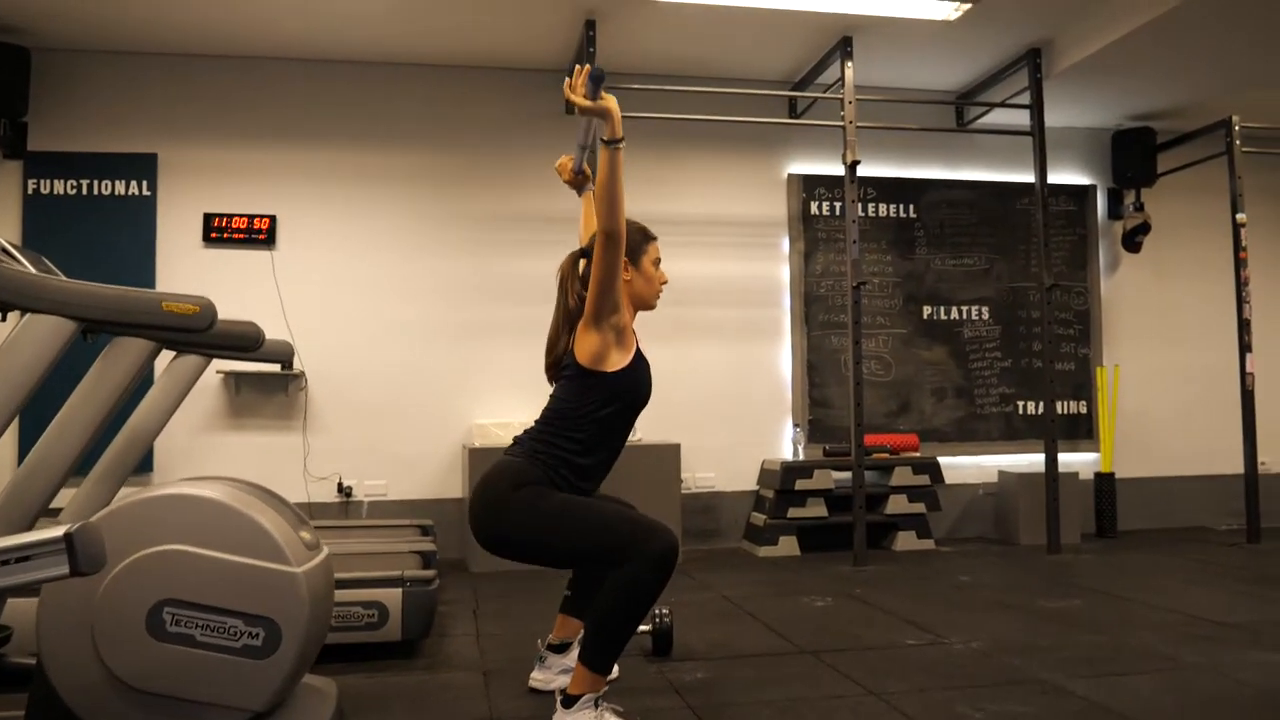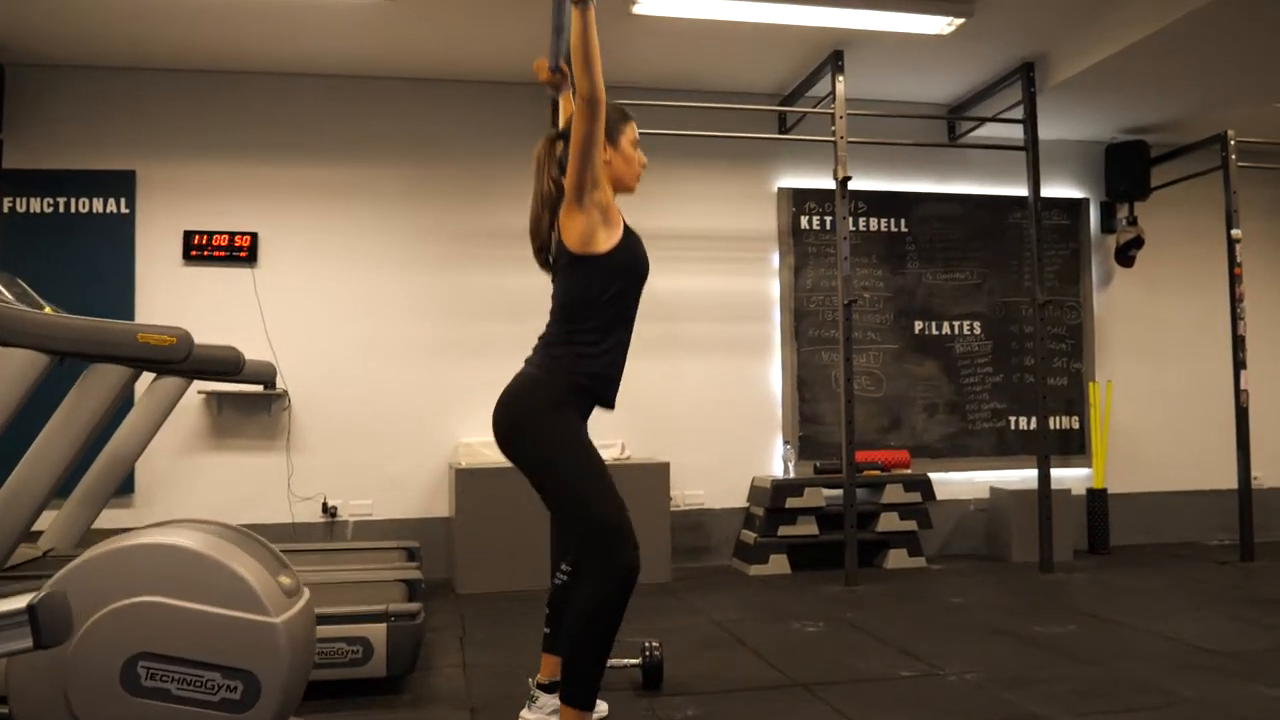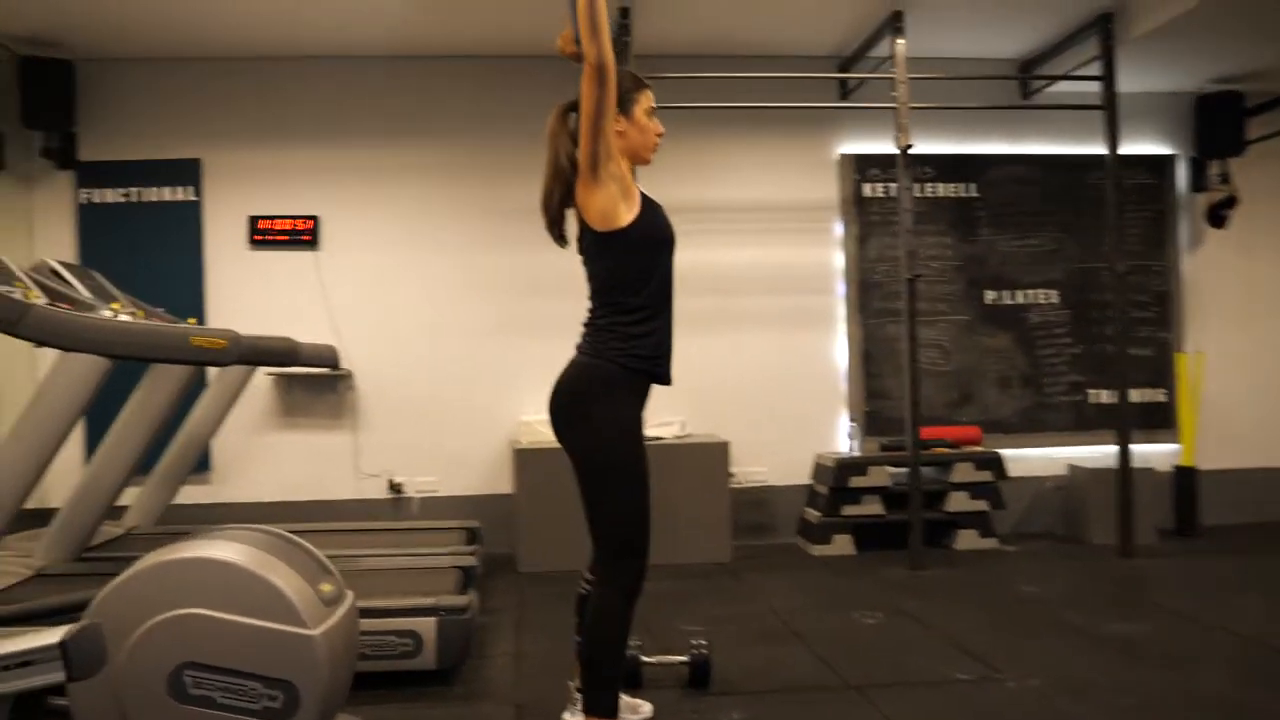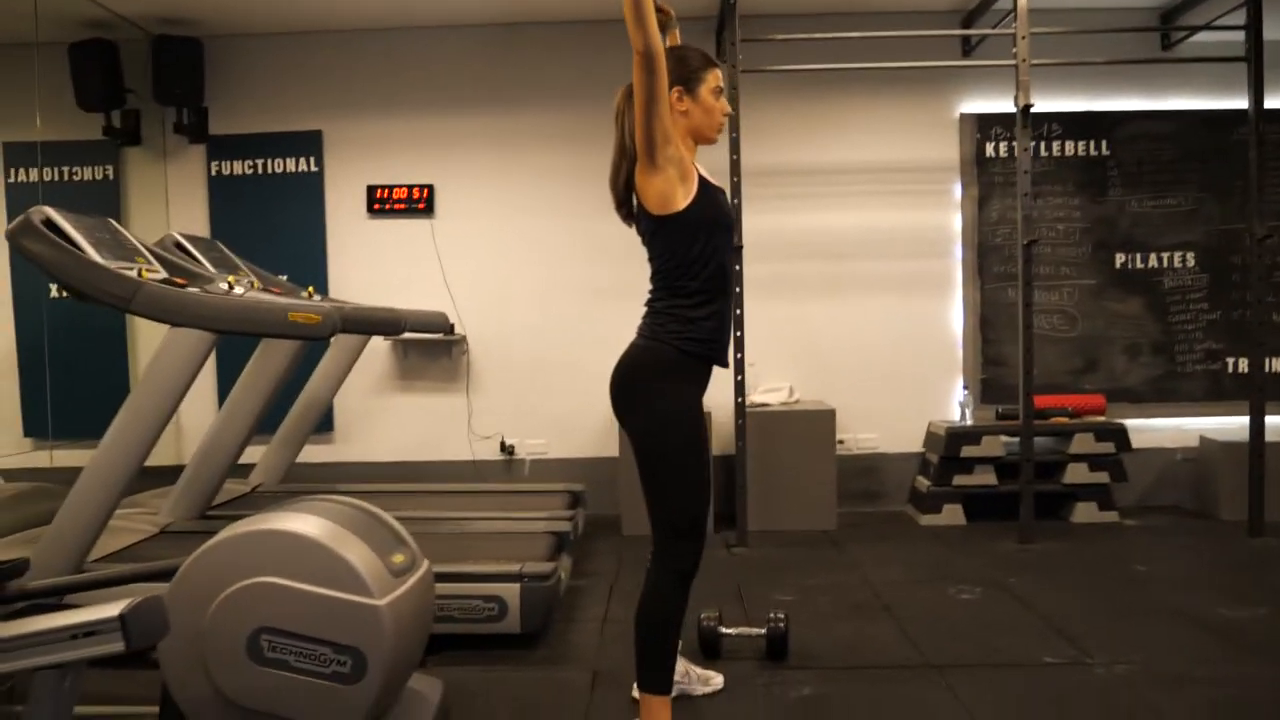
dt=0.5s
person 1, frame 1
left shoulder: (605, 323)
right shoulder: (607, 327)
left elbow: (597, 238)
right elbow: (610, 236)
left wrist: (583, 188)
right wrist: (611, 133)
left hip: (525, 492)
right hip: (513, 501)
left knee: (618, 529)
right knee: (652, 547)
left ankle: (557, 654)
person 1, frame 2
left shoulder: (582, 208)
right shoulder: (591, 206)
left elbow: (583, 118)
right elbow: (593, 99)
left wrist: (556, 89)
left hip: (546, 407)
right hip: (544, 409)
left knee: (586, 551)
right knee: (613, 560)
person 1, frame 3
left shoulder: (612, 187)
right shoulder: (605, 181)
left elbow: (601, 75)
right elbow: (601, 69)
left hip: (604, 390)
right hip: (602, 393)
left knee: (615, 556)
right knee: (622, 563)
person 1, frame 4
left shoulder: (678, 163)
right shoulder: (663, 162)
left elbow: (666, 62)
right elbow: (647, 58)
left hip: (671, 373)
right hip: (661, 376)
left knee: (683, 533)
right knee: (678, 543)
